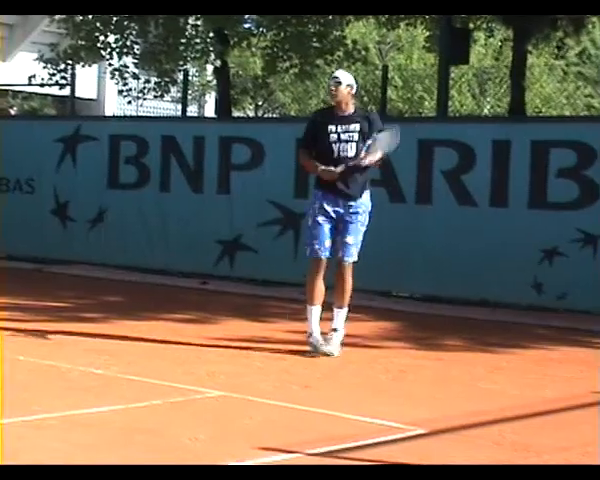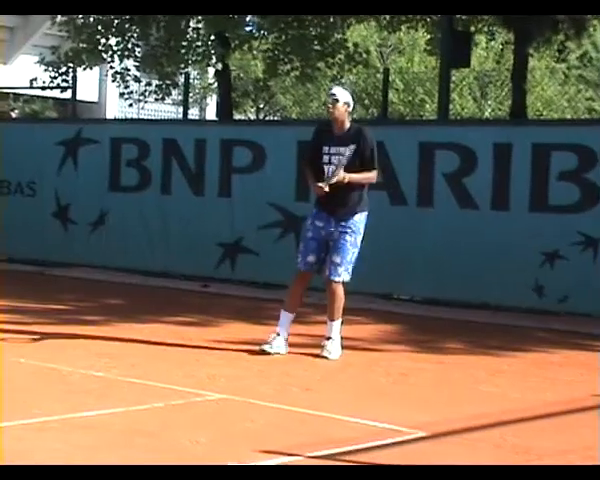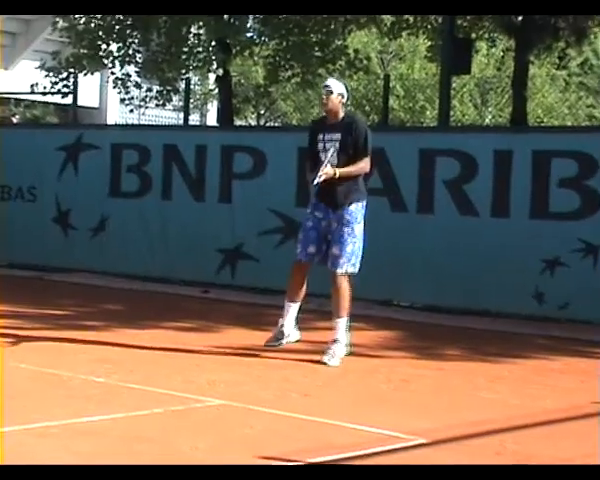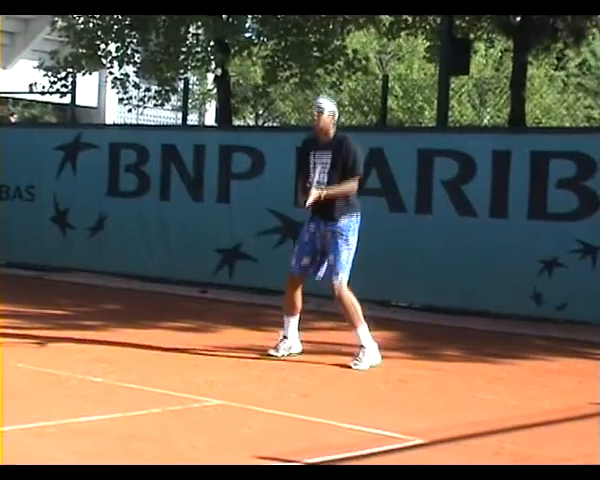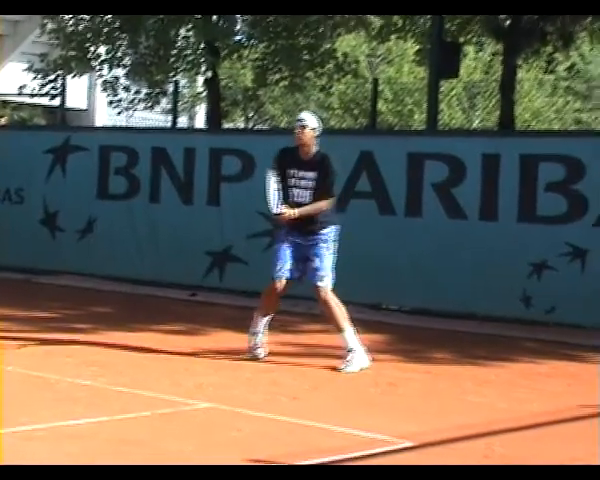
dt=0.2s
person 1, frame 1
left shoulder: (369, 119)
right shoulder: (319, 118)
left elbow: (376, 155)
right elbow: (304, 156)
left wrist: (370, 160)
right wrist: (319, 170)
left hip: (357, 199)
right hip: (325, 197)
left knee: (346, 265)
right knee: (318, 263)
left ankle: (337, 330)
right ankle: (313, 331)
person 1, frame 2
left shoulder: (362, 136)
right shoulder: (320, 135)
left elbow: (372, 175)
right elbow: (309, 169)
left wrist: (347, 177)
right wrist: (316, 184)
left hip: (350, 216)
right hip: (321, 213)
left knee: (334, 280)
right knee: (302, 275)
left ankle: (333, 339)
right ankle: (280, 336)
person 1, frame 3
left shoulder: (356, 125)
right shoulder: (316, 127)
left elbow: (365, 165)
left wrist: (336, 172)
right wrist: (313, 175)
left hip: (349, 207)
right hip: (320, 205)
left knee: (339, 274)
right knee: (300, 265)
left ankle: (339, 340)
right ankle: (287, 327)
person 1, frame 4
left shoulder: (345, 145)
right shoulder: (307, 145)
left elbow: (353, 185)
left wrist: (322, 193)
right wrist: (303, 195)
left hip: (342, 222)
right hip: (315, 220)
left knee: (338, 287)
right knee: (294, 279)
left ankle: (369, 348)
right ankle: (290, 339)
person 1, frame 5
left shoulder: (325, 162)
right shoulder: (284, 156)
left elbow: (326, 203)
left wrist: (297, 212)
right wrist: (282, 212)
left hip: (320, 233)
right hip: (291, 233)
left knee: (323, 291)
right knee: (276, 286)
left ankle: (357, 351)
right ankle: (256, 336)
